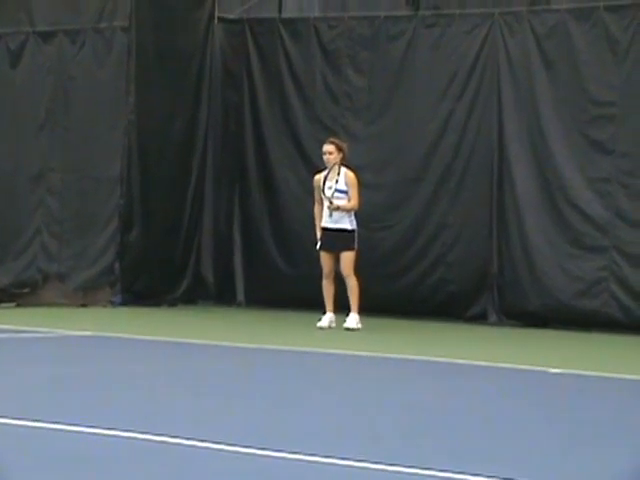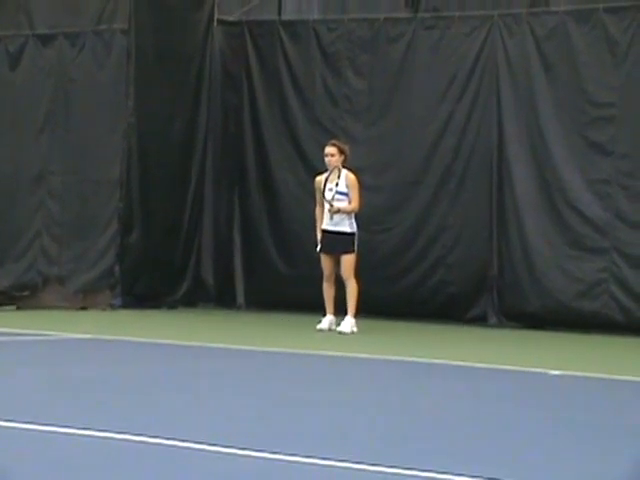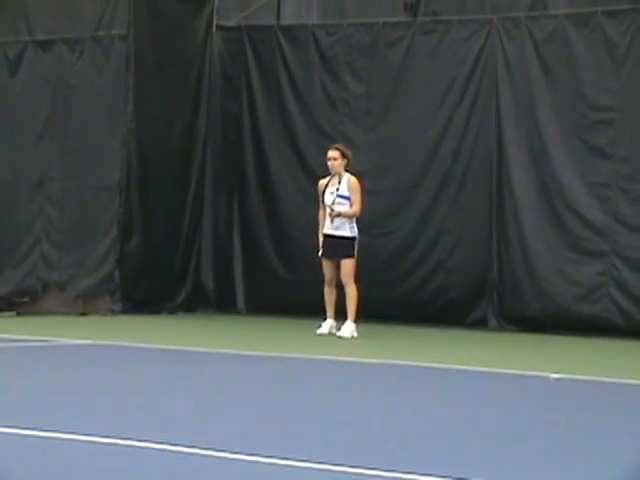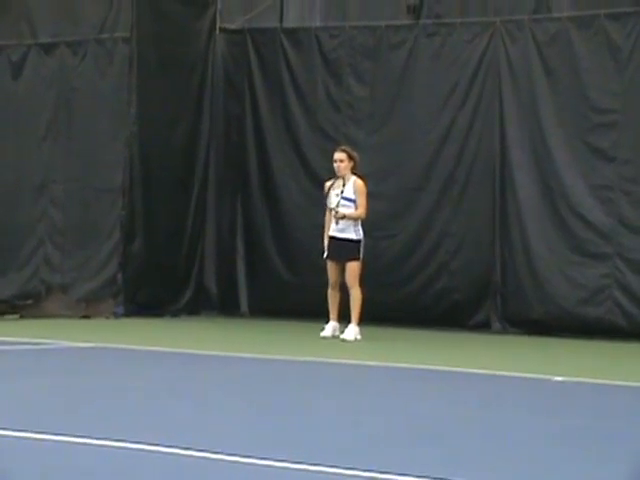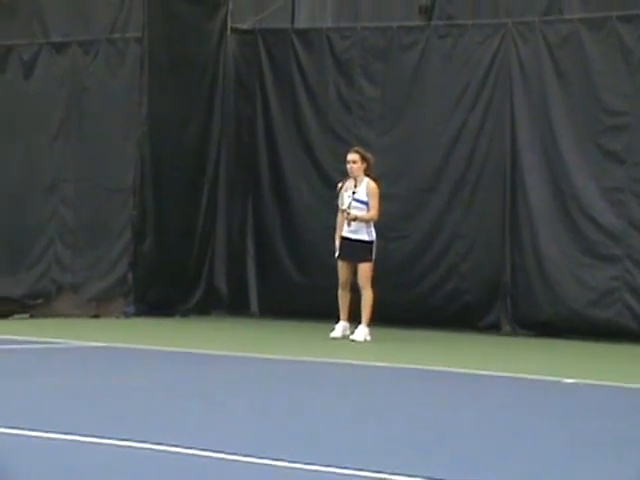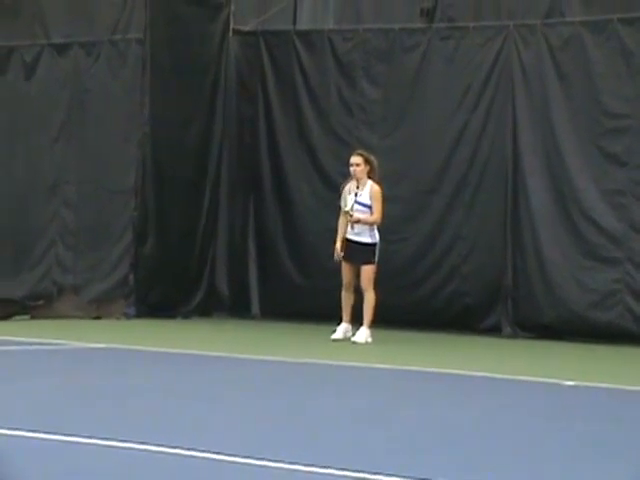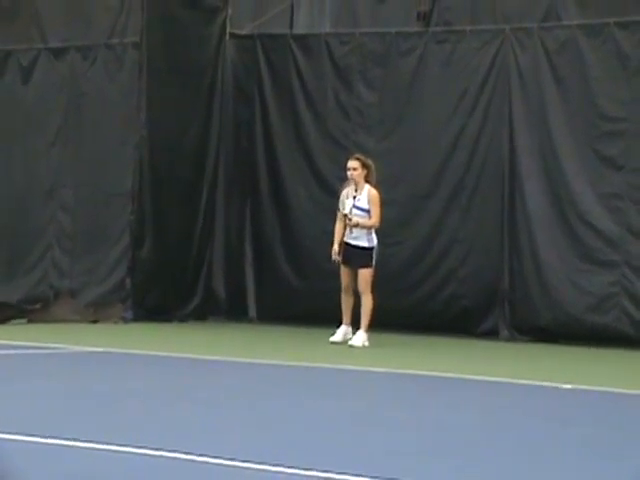
dt=0.1s
person 1, frame 1
left shoulder: (348, 176)
right shoulder: (319, 179)
left elbow: (354, 204)
left wrist: (338, 206)
right wrist: (318, 229)
left hip: (346, 230)
right hip: (327, 230)
left knee: (347, 273)
right knee: (327, 274)
left ankle: (354, 316)
right ankle: (329, 315)
person 1, frame 2
left shoulder: (349, 178)
right shoulder: (320, 180)
left elbow: (355, 206)
left wrist: (339, 208)
right wrist: (318, 230)
left hip: (346, 232)
right hip: (327, 232)
left knee: (348, 276)
right knee: (327, 276)
left ankle: (350, 319)
right ankle: (329, 317)
person 1, frame 3
left shoulder: (351, 181)
right shoulder: (323, 184)
left elbow: (357, 210)
left wrist: (340, 212)
right wrist: (320, 235)
left hip: (347, 237)
right hip: (329, 236)
left knee: (347, 280)
right knee: (329, 281)
left ankle: (350, 324)
right ankle: (330, 321)
person 1, frame 4
left shoulder: (357, 184)
right shoulder: (329, 186)
left elbow: (362, 212)
left wrist: (345, 214)
right wrist: (326, 237)
left hip: (352, 239)
right hip: (334, 238)
left knee: (352, 283)
right knee: (333, 283)
left ankle: (354, 327)
right ankle: (333, 323)
person 1, frame 5
left shoulder: (370, 186)
right shoulder: (342, 186)
left elbow: (374, 215)
left wrist: (356, 216)
right wrist: (337, 238)
left hip: (365, 241)
right hip: (347, 240)
left knee: (364, 285)
right knee: (343, 283)
left ankle: (364, 328)
right ankle: (343, 323)
person 1, frame 6
left shoulder: (374, 189)
right shoulder: (346, 189)
left elbow: (377, 218)
right elbow: (343, 217)
left wrist: (359, 218)
right wrist: (339, 241)
left hip: (368, 243)
right hip: (350, 241)
left knee: (366, 287)
right knee: (347, 285)
left ankle: (365, 330)
right ankle: (345, 325)
person 1, frame 7
left shoulder: (372, 193)
right shoulder: (344, 193)
left elbow: (375, 222)
right elbow: (340, 221)
left wrist: (358, 223)
right wrist: (336, 242)
left hip: (366, 247)
right hip: (348, 245)
left knee: (364, 290)
right knee: (346, 288)
left ankle: (362, 333)
right ankle: (345, 327)
